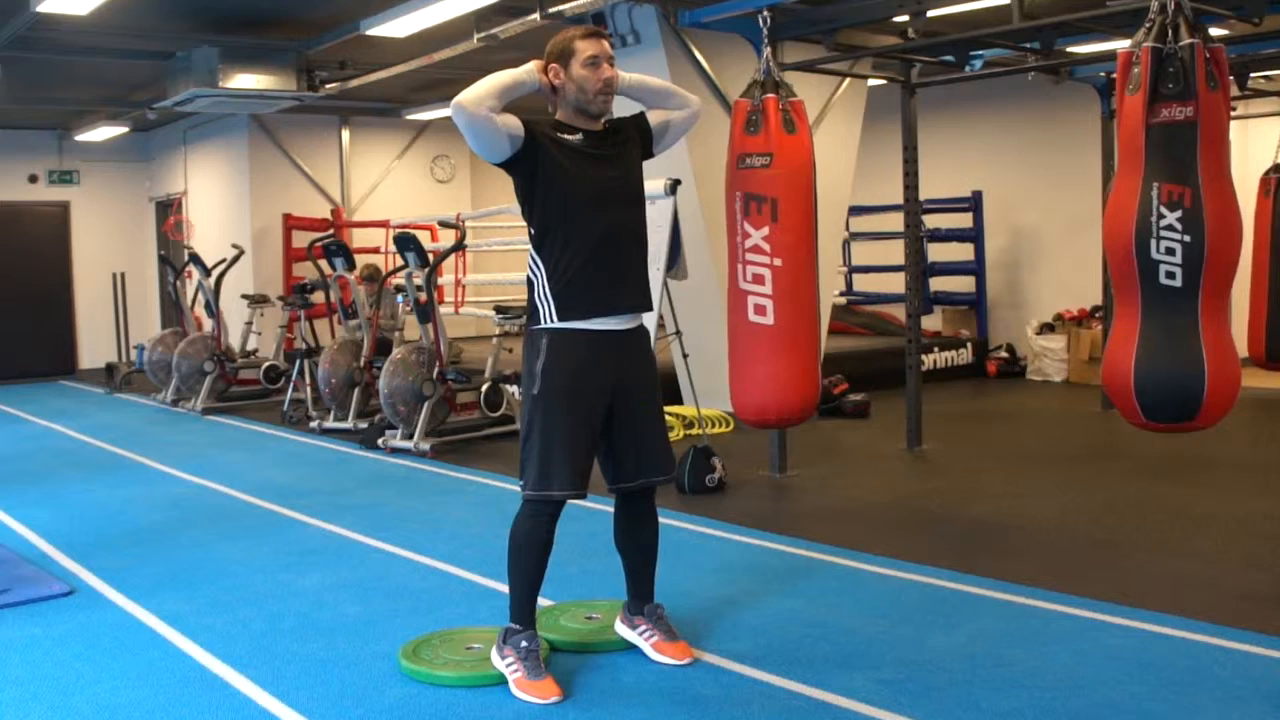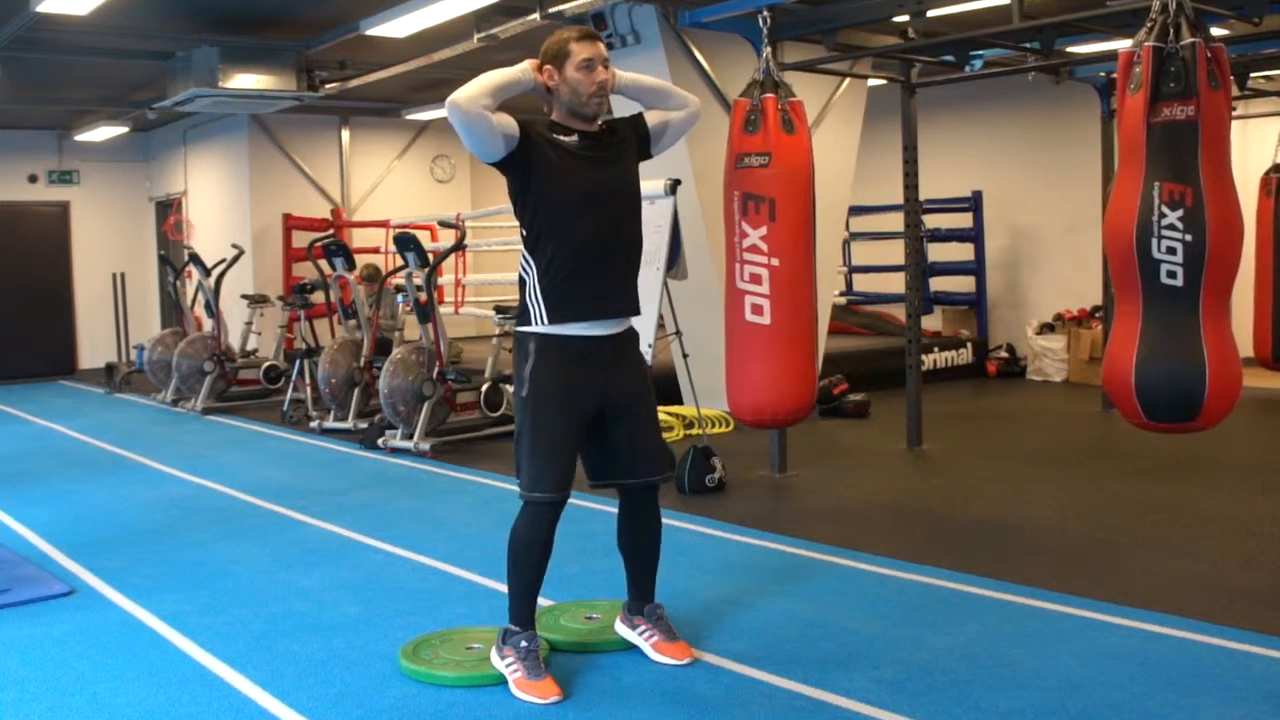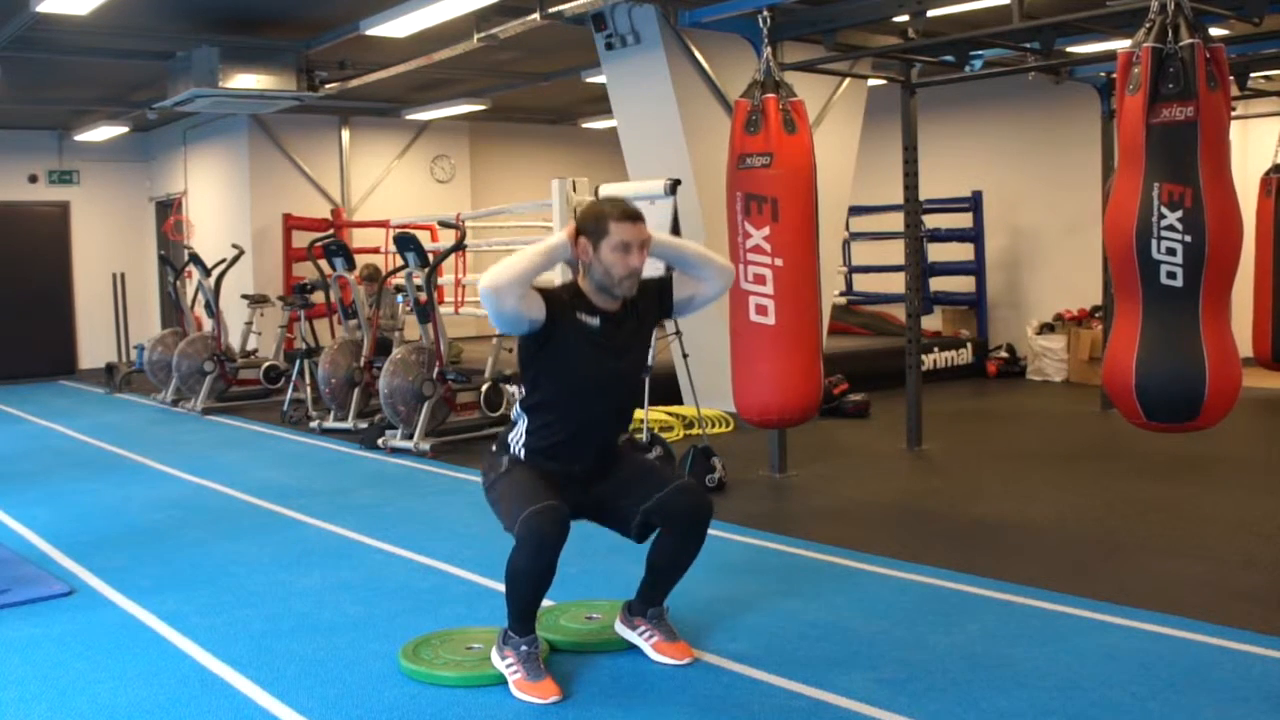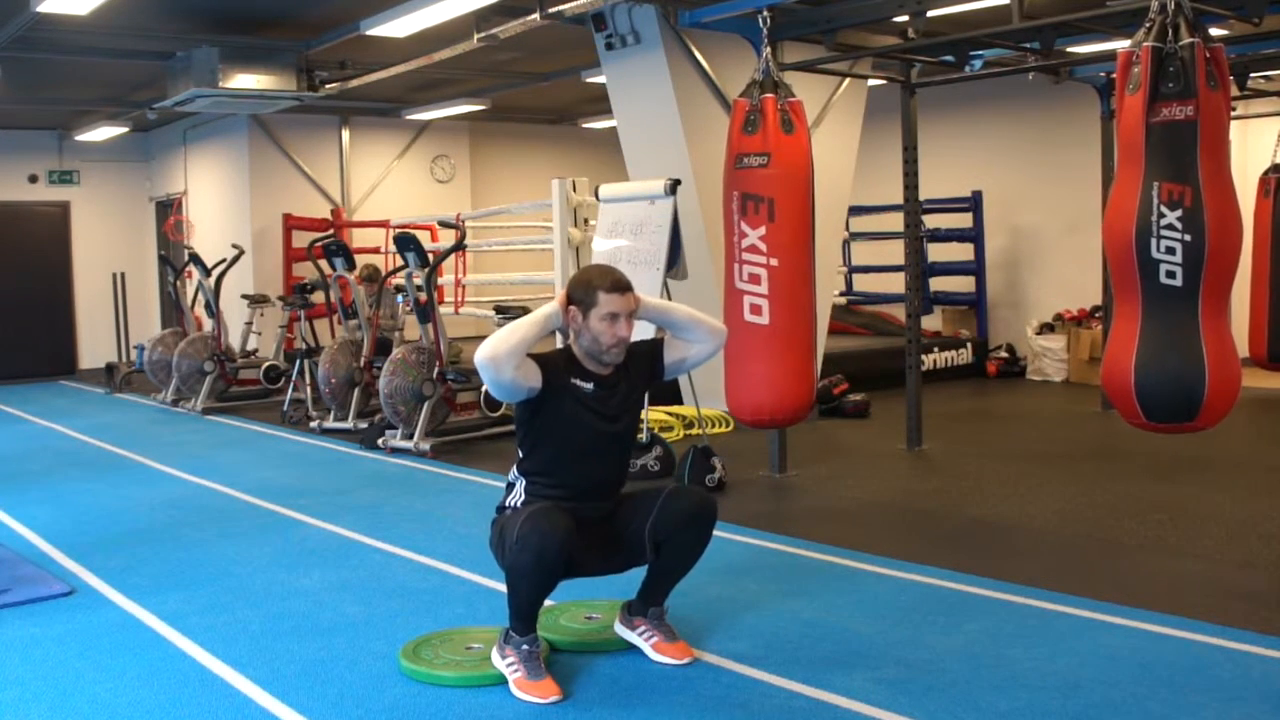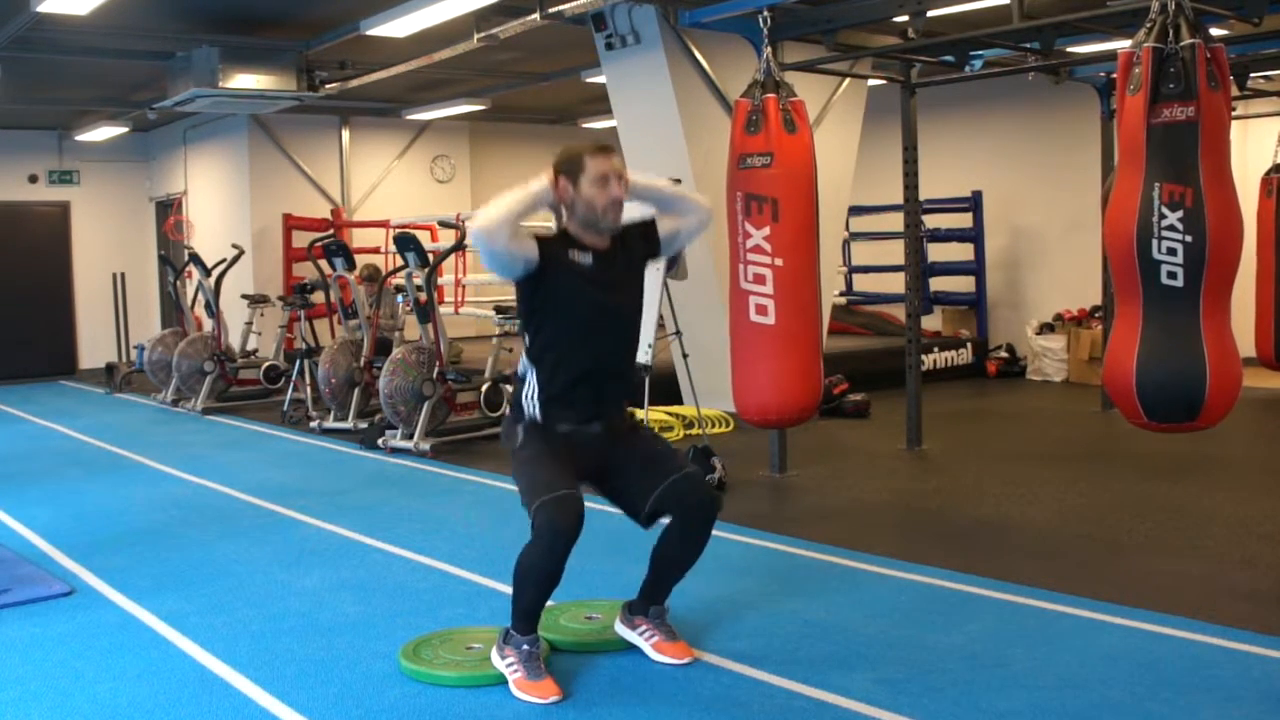
dt=1s
person 1, frame 1
left shoulder: (626, 137)
right shoulder: (534, 142)
left elbow: (689, 105)
right elbow: (469, 108)
left wrist: (624, 82)
right wrist: (528, 74)
left hip: (629, 338)
right hip: (564, 342)
left knee: (639, 482)
right knee: (546, 493)
left ankle: (640, 611)
right ankle: (516, 638)
person 1, frame 2
left shoulder: (624, 138)
right shoulder: (528, 143)
left elbow: (690, 106)
right elbow: (462, 106)
left wrist: (621, 81)
right wrist: (524, 73)
left hip: (618, 343)
right hip: (554, 346)
left knee: (641, 484)
right knee: (544, 496)
left ankle: (641, 612)
right ankle: (516, 639)
person 1, frame 3
left shoulder: (646, 301)
right shoulder: (550, 310)
left elbow: (720, 275)
right elbow: (494, 289)
left wrist: (656, 241)
right wrist: (559, 243)
left hip: (604, 464)
right hip: (528, 465)
left knee: (689, 505)
right knee: (544, 525)
left ankle: (643, 614)
right ankle: (516, 642)
person 1, frame 4
left shoulder: (637, 363)
right shoulder: (546, 374)
left elbow: (711, 336)
right elbow: (490, 360)
left wrist: (645, 305)
right wrist: (550, 313)
left hip: (607, 522)
right hip: (533, 522)
left knee: (694, 509)
right knee: (546, 533)
left ankle: (643, 614)
right ankle: (517, 642)
person 1, frame 5
left shoulder: (632, 244)
right shoulder: (544, 257)
left elbow: (698, 212)
right elbow: (486, 233)
left wrist: (633, 184)
right wrist: (538, 190)
left hip: (612, 428)
right hip: (542, 431)
left knee: (698, 501)
right knee: (561, 519)
left ankle: (643, 613)
right ankle: (517, 642)
